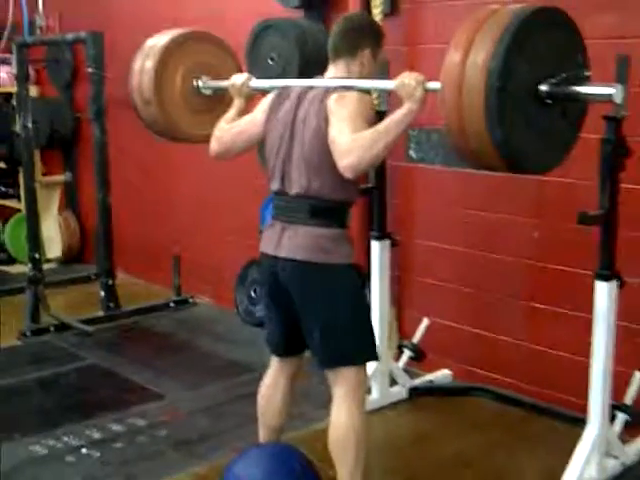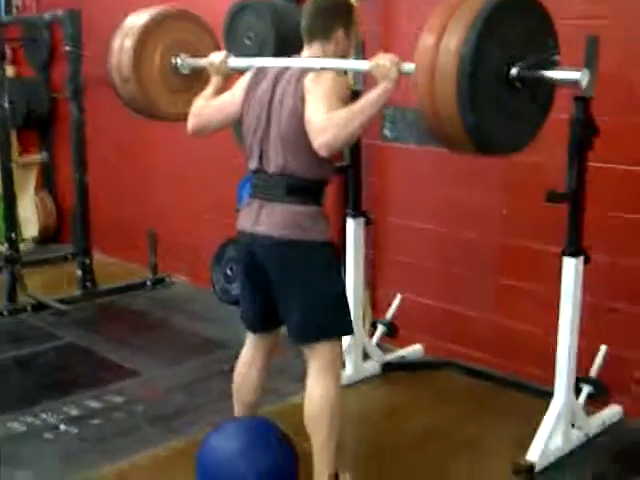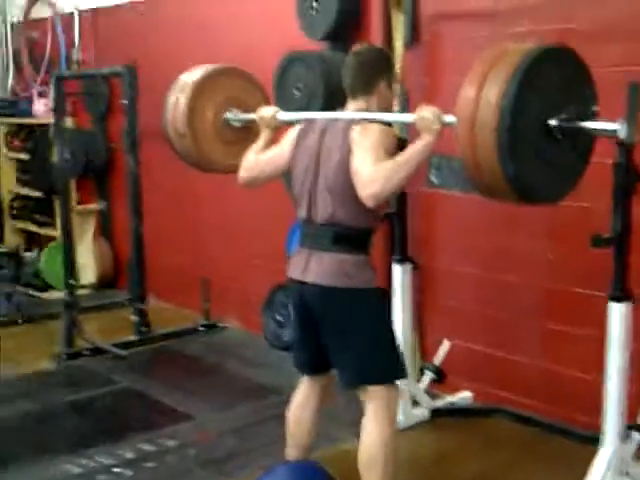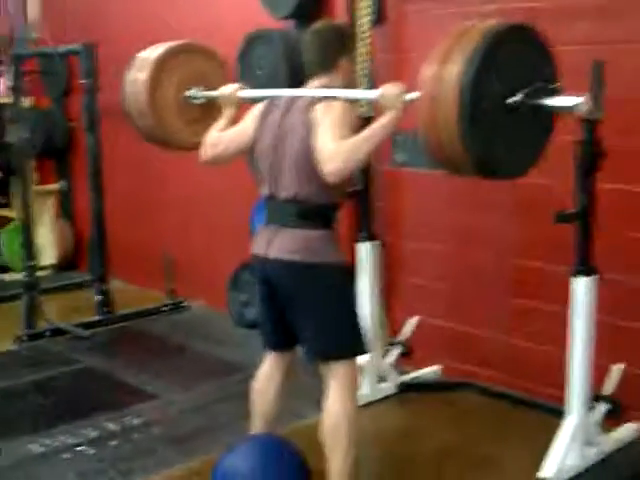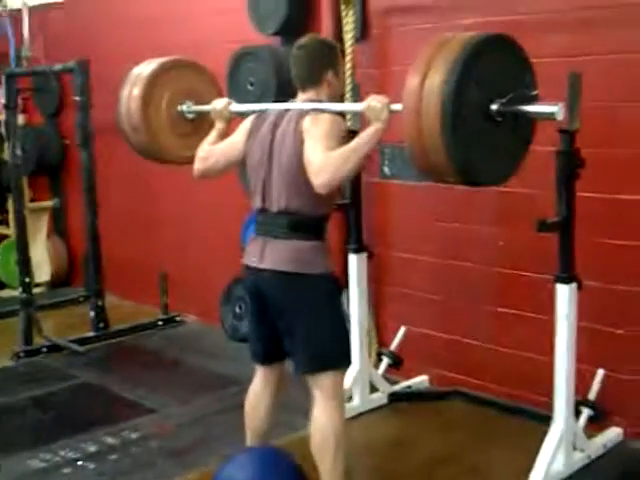
dt=0.3s
person 1, frame 1
left shoulder: (279, 97)
right shoulder: (349, 99)
left elbow: (219, 145)
right elbow: (351, 160)
left wrist: (239, 99)
right wrist: (408, 108)
left hip: (275, 246)
right hip: (321, 253)
left knee: (282, 363)
right knee: (349, 384)
person 1, frame 2
left shoulder: (256, 75)
right shoulder: (325, 79)
left elbow: (196, 122)
right elbow: (325, 139)
left wrist: (216, 78)
right wrist: (381, 88)
left hip: (253, 224)
right hip: (298, 228)
left knee: (259, 339)
right knee: (324, 358)
person 1, frame 3
left shoulder: (305, 130)
right shoulder: (371, 131)
left elbow: (247, 173)
right elbow: (373, 190)
left wrist: (265, 131)
right wrist: (426, 139)
left hip: (304, 271)
right hip: (346, 277)
left knee: (312, 381)
right knee: (380, 400)
person 1, frame 4
left shoulder: (268, 107)
right shoulder: (334, 108)
left elbow: (210, 151)
right elbow: (335, 165)
left wrist: (228, 108)
right wrist: (389, 116)
left hip: (268, 248)
right hip: (311, 253)
left knee: (276, 355)
right knee: (342, 375)
person 1, frame 5
left shoulder: (257, 121)
right shoulder: (321, 121)
left elbow: (203, 165)
right elbow: (324, 178)
left wrist: (219, 122)
right wrist: (375, 127)
left hip: (258, 261)
right hip: (301, 266)
left knee: (267, 370)
right knee: (328, 388)
